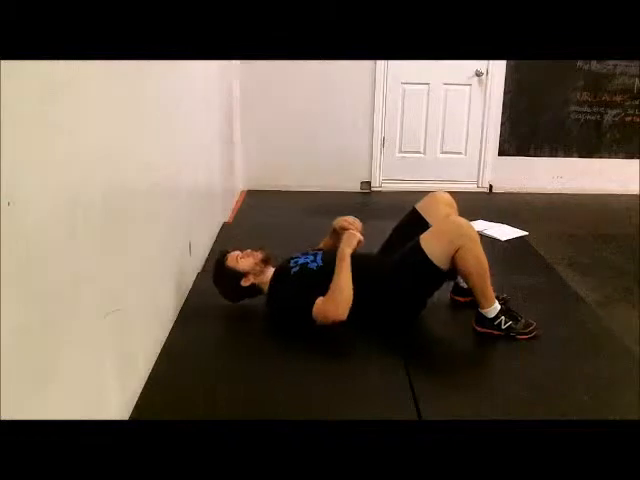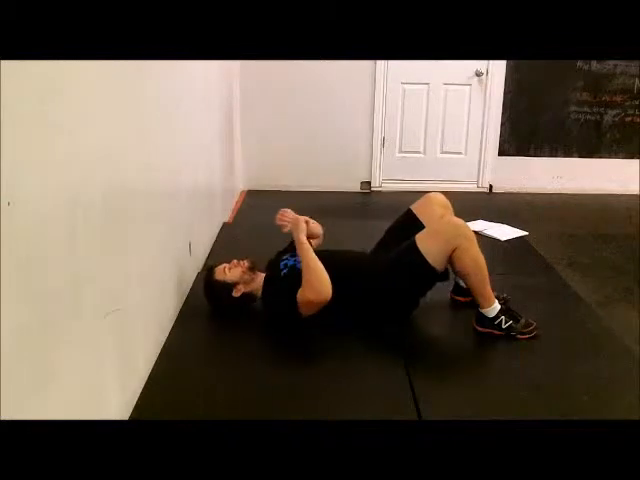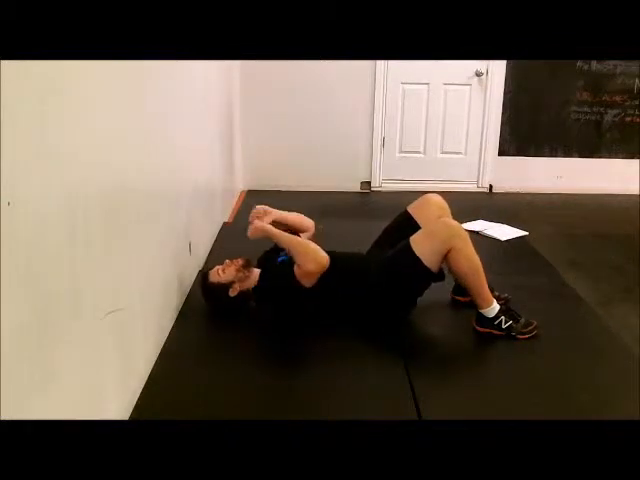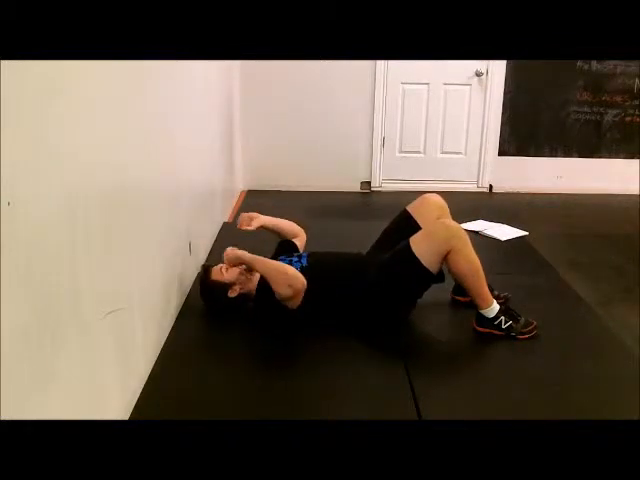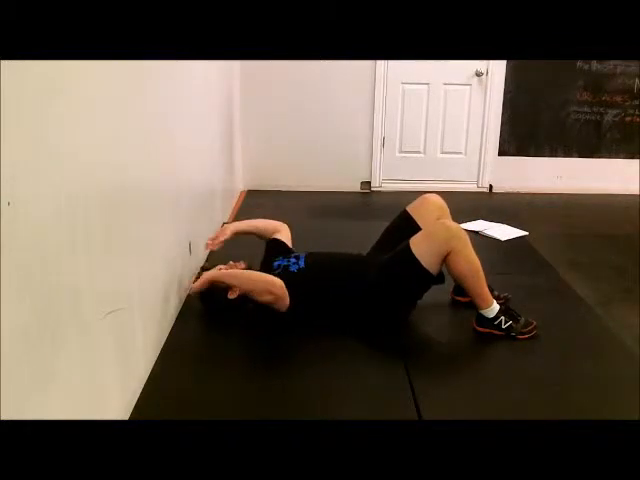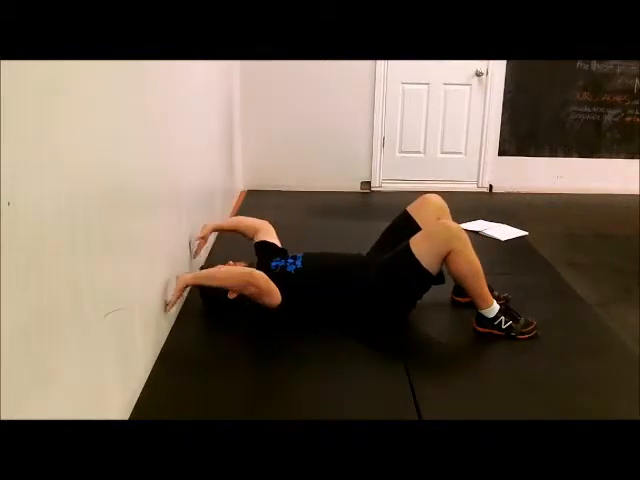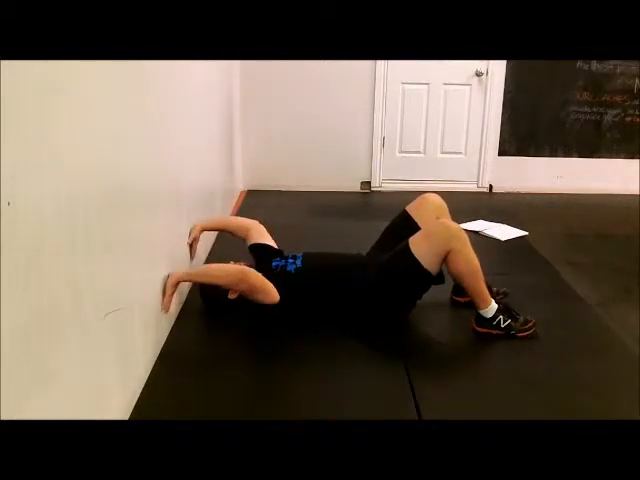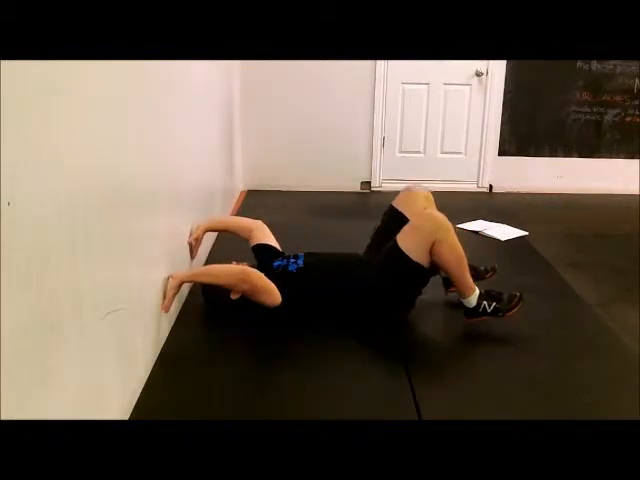
dt=0.3s
person 1, frame 1
left shoulder: (286, 269)
right shoulder: (284, 297)
right elbow: (337, 312)
left wrist: (339, 231)
right wrist: (345, 249)
left hip: (385, 263)
right hip: (394, 293)
left knee: (441, 201)
right knee: (460, 230)
left ankle: (465, 288)
right ankle: (491, 315)
person 1, frame 2
left shoulder: (277, 266)
right shoulder: (277, 299)
left elbow: (316, 232)
right elbow: (320, 295)
left wrist: (301, 225)
right wrist: (301, 238)
left hip: (377, 263)
right hip: (387, 292)
left knee: (435, 202)
right knee: (456, 230)
left ankle: (465, 287)
right ankle: (491, 314)
person 1, frame 3
left shoulder: (269, 262)
right shoulder: (273, 292)
left elbow: (308, 227)
right elbow: (316, 262)
left wrist: (274, 216)
right wrist: (269, 229)
left hip: (373, 263)
right hip: (383, 291)
left knee: (433, 203)
right knee: (450, 231)
left ankle: (467, 288)
right ankle: (491, 315)
person 1, frame 4
left shoulder: (270, 265)
right shoulder: (269, 298)
left elbow: (299, 234)
right elbow: (296, 283)
left wrist: (264, 221)
right wrist: (243, 254)
left hip: (373, 265)
right hip: (382, 293)
left knee: (431, 203)
right knee: (449, 232)
left ankle: (467, 287)
right ankle: (491, 315)
person 1, frame 5
left shoulder: (271, 263)
right shoulder: (269, 297)
left elbow: (279, 227)
right elbow: (273, 287)
left wrist: (233, 227)
right wrist: (211, 278)
left hip: (373, 265)
right hip: (381, 293)
left knee: (431, 203)
right knee: (449, 232)
left ankle: (467, 287)
right ankle: (491, 315)
person 1, frame 6
left shoulder: (270, 263)
right shoulder: (266, 292)
left elbow: (261, 225)
right elbow: (253, 280)
left wrist: (213, 227)
right wrist: (189, 278)
left hip: (372, 265)
right hip: (381, 293)
left knee: (432, 203)
right knee: (448, 232)
left ankle: (467, 288)
right ankle: (491, 315)
person 1, frame 7
left shoulder: (268, 263)
right shoulder: (267, 291)
left elbow: (251, 226)
right elbow: (242, 277)
left wrist: (202, 226)
right wrist: (181, 276)
left hip: (373, 266)
right hip: (382, 292)
left knee: (431, 203)
right knee: (449, 232)
left ankle: (467, 287)
right ankle: (490, 314)
person 1, frame 8
left shoulder: (269, 264)
right shoulder: (267, 291)
left elbow: (255, 225)
right elbow: (244, 275)
left wrist: (205, 226)
right wrist: (181, 277)
left hip: (371, 264)
right hip: (382, 292)
left knee: (417, 198)
right knee: (433, 222)
left ankle: (455, 274)
right ankle: (474, 301)
